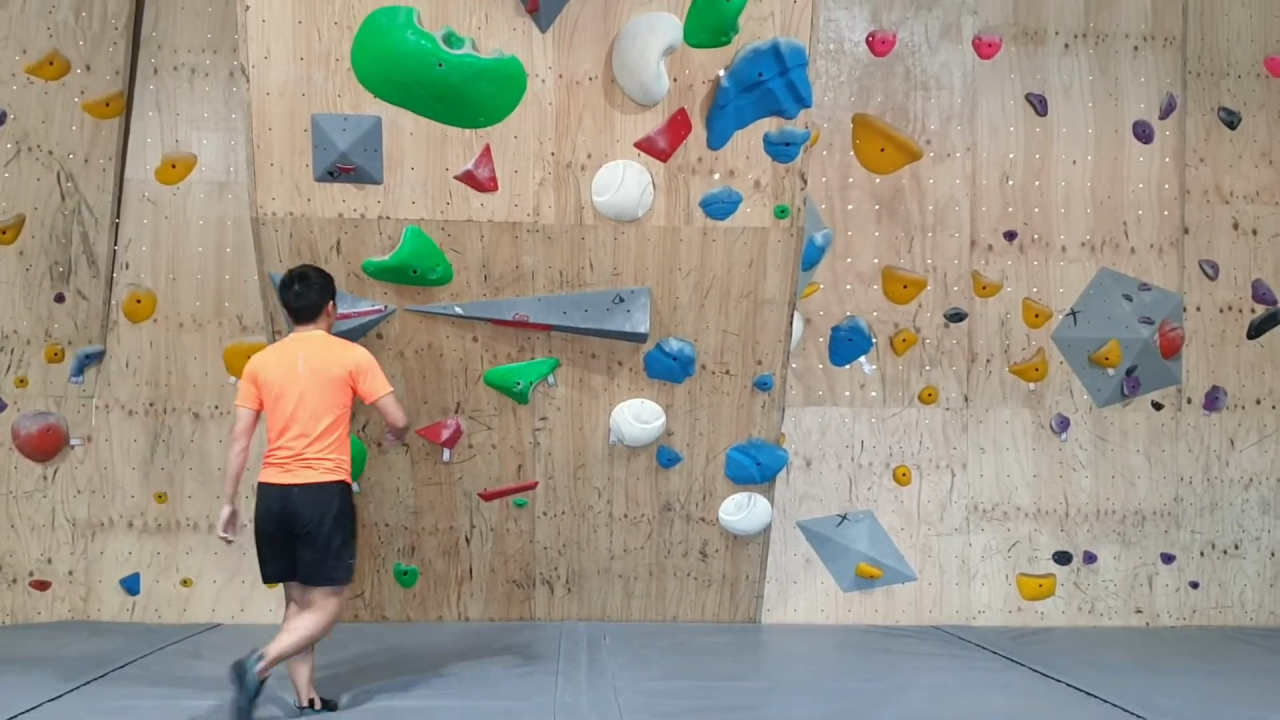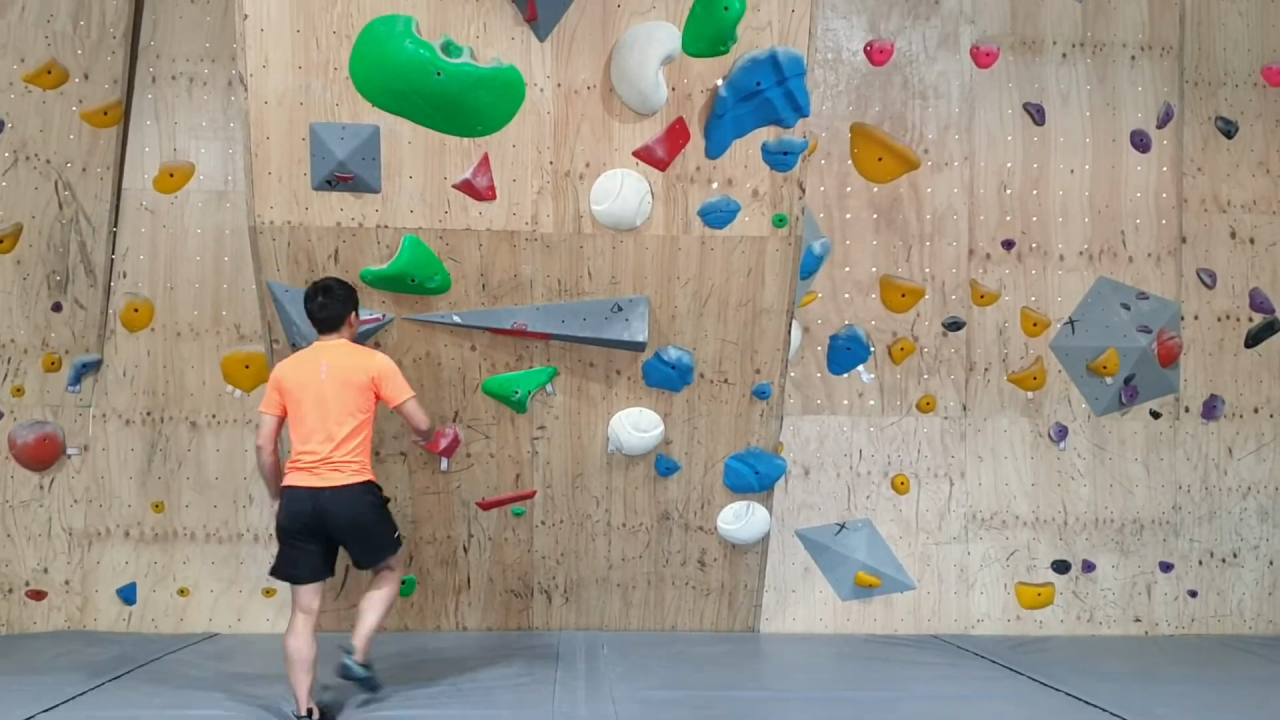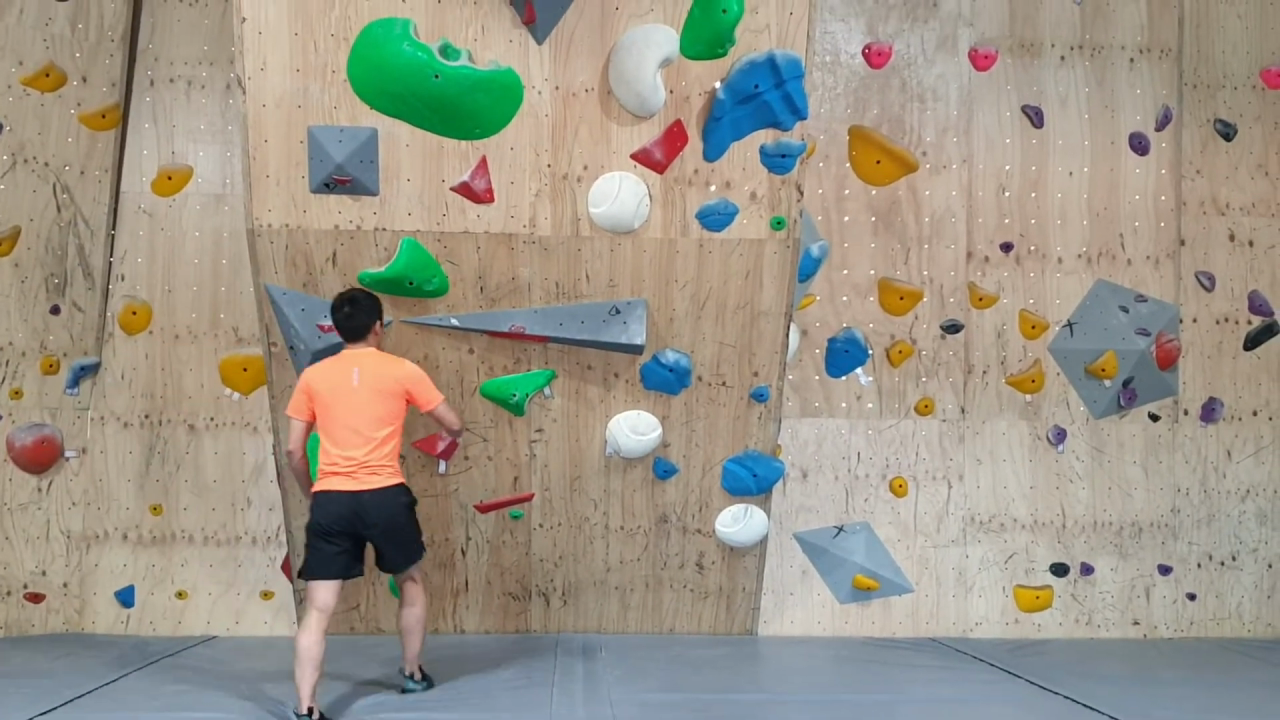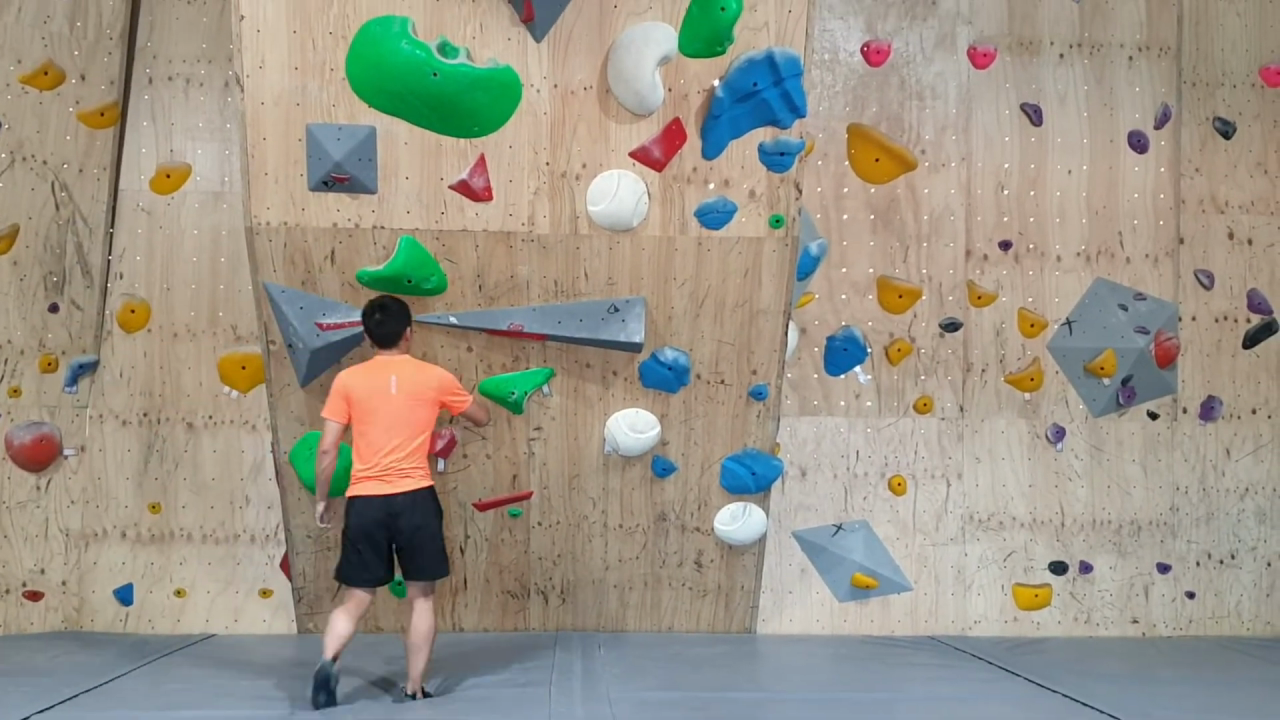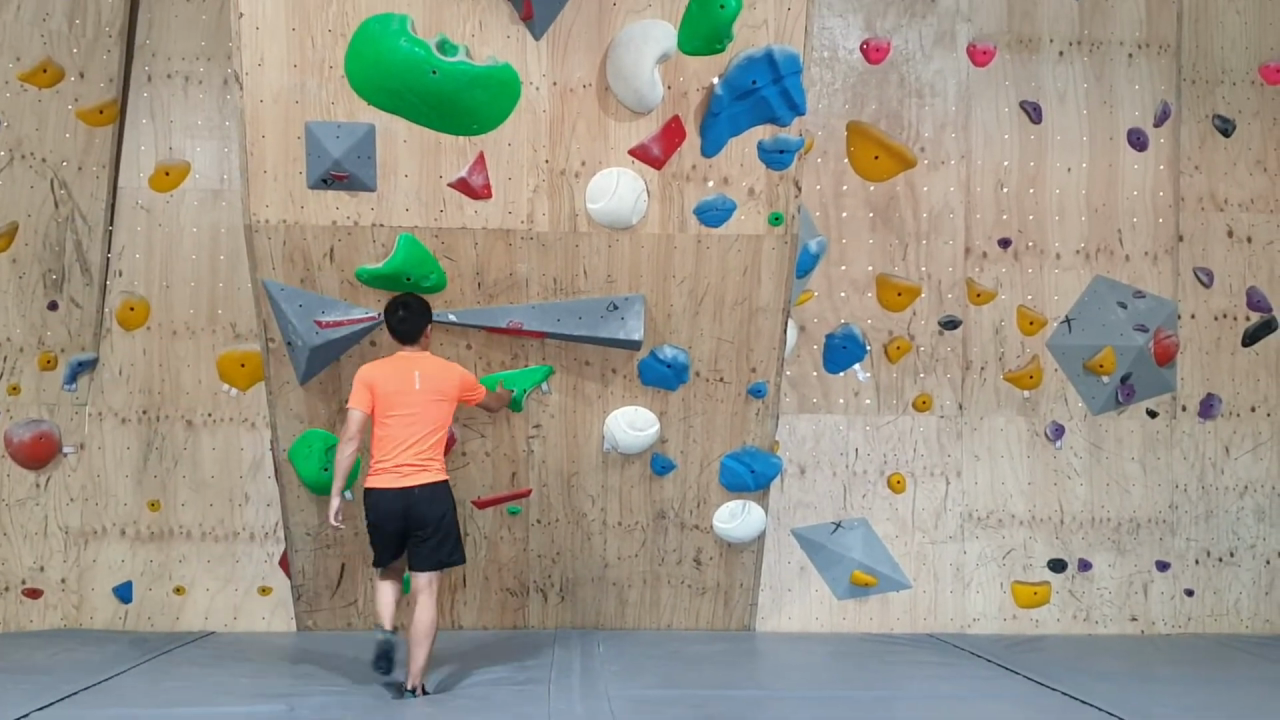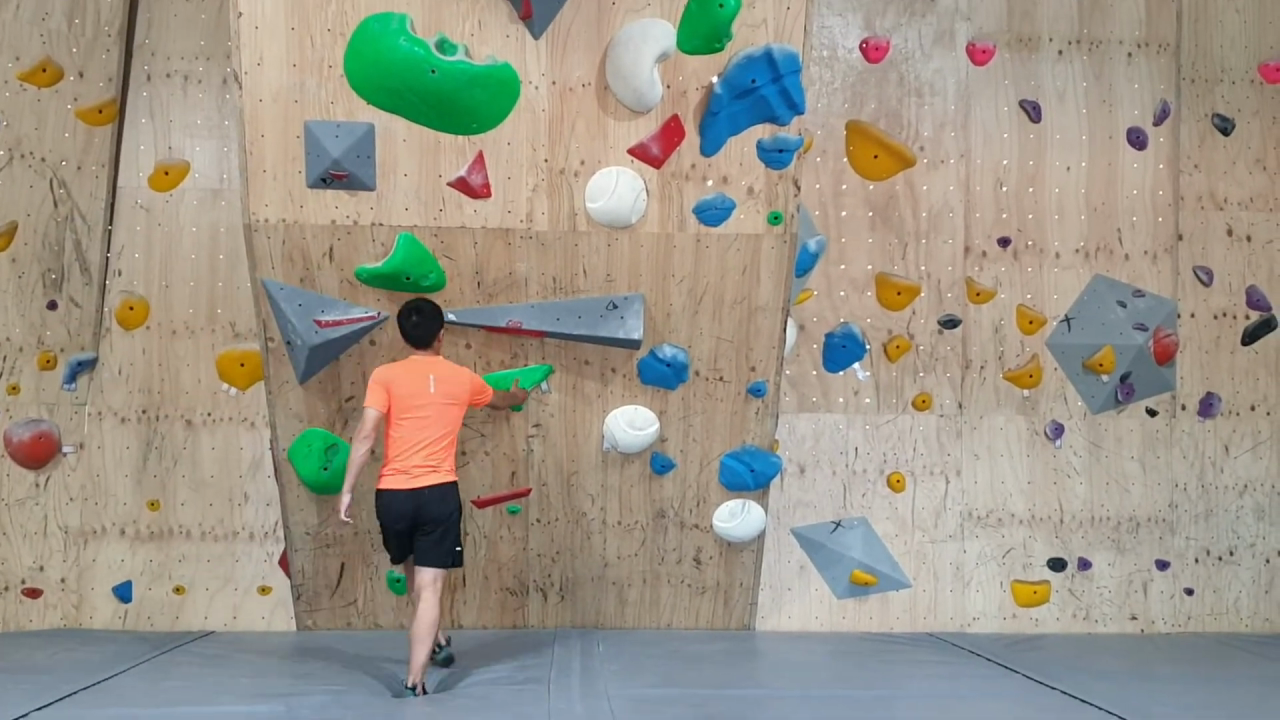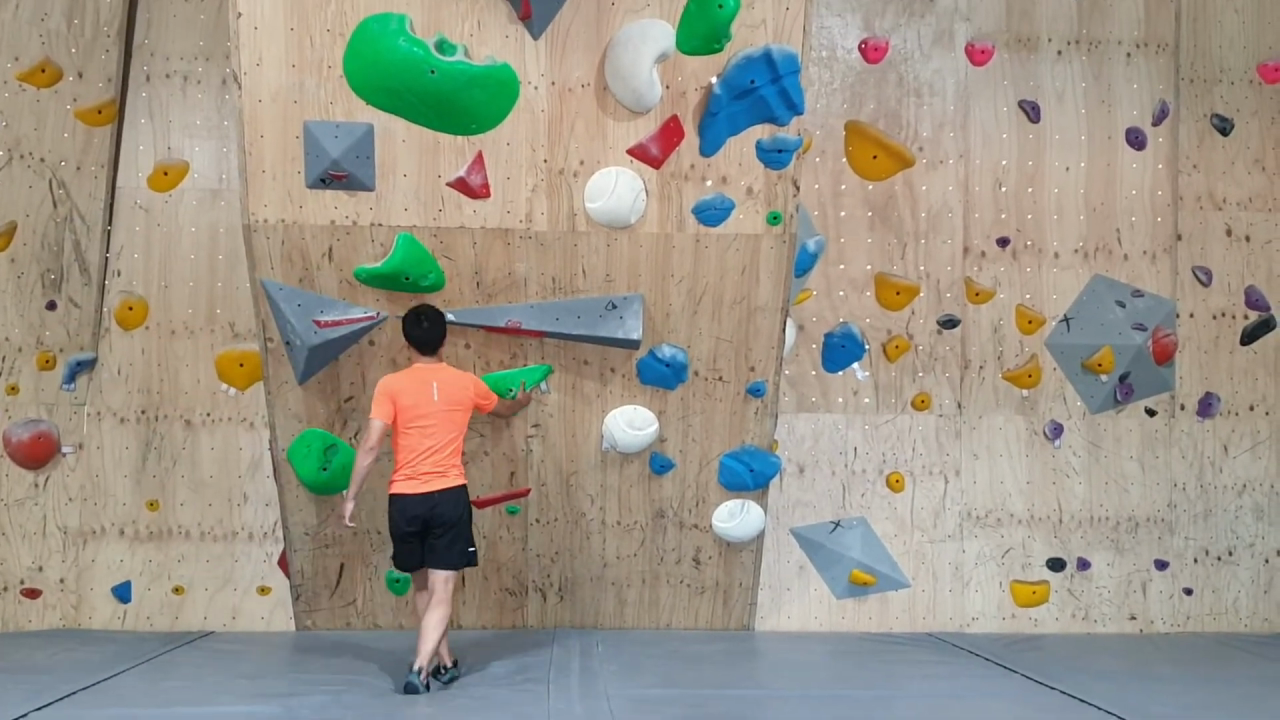
dt=0.2s
person 1, frame 1
left shoulder: (261, 361)
right shoulder: (352, 356)
left elbow: (238, 440)
right elbow: (398, 420)
left wrist: (229, 502)
right wrist: (395, 435)
left hip: (272, 493)
right hip: (324, 492)
left knee: (298, 600)
right knee: (324, 605)
right ankle: (257, 664)
person 1, frame 2
left shoulder: (285, 370)
right shoulder: (373, 363)
left elbow: (264, 445)
right elbow: (421, 425)
left wrist: (275, 497)
right wrist: (428, 439)
left hip: (297, 496)
right hip: (351, 493)
left knee: (305, 610)
right knee: (387, 573)
right ankle: (357, 654)
person 1, frame 3
left shoulder: (313, 376)
right shoulder: (402, 371)
left elbow: (293, 448)
right elbow: (453, 425)
left wrist: (309, 493)
right wrist: (455, 429)
left hip: (330, 499)
right hip: (384, 496)
left knee: (318, 610)
right knee: (411, 581)
right ankle: (412, 673)
person 1, frame 4
left shoulder: (347, 380)
right shoulder: (435, 378)
left elbow: (328, 449)
right elbow: (480, 417)
left wrist: (321, 499)
right wrist: (485, 406)
left hip: (364, 502)
right hip: (415, 500)
left knee: (353, 600)
right knee: (421, 598)
left ankle: (328, 661)
right ankle: (414, 688)
person 1, frame 5
left shoulder: (370, 374)
right shoulder: (453, 374)
left elbow: (351, 437)
right elbow: (492, 403)
left wrist: (336, 492)
right wrist: (505, 397)
left hip: (381, 493)
right hip: (430, 492)
left knee: (388, 572)
right knee: (425, 592)
left ankle: (386, 634)
right ankle: (414, 684)
person 1, frame 6
left shoulder: (385, 375)
right shoulder: (463, 378)
left elbow: (365, 434)
right elbow: (498, 400)
left wrist: (347, 489)
right wrist: (518, 396)
left hip: (393, 494)
right hip: (439, 493)
left knee: (415, 576)
right knee: (429, 591)
left ankle: (437, 643)
right ankle: (414, 682)
person 1, frame 7
left shoulder: (391, 385)
right shoulder: (467, 383)
left elbow: (371, 445)
right elbow: (504, 410)
left wrist: (351, 496)
right wrist: (521, 401)
left hip: (404, 500)
right hip: (449, 497)
left knee: (423, 587)
right knee: (441, 593)
left ankle: (444, 662)
right ankle: (420, 669)
